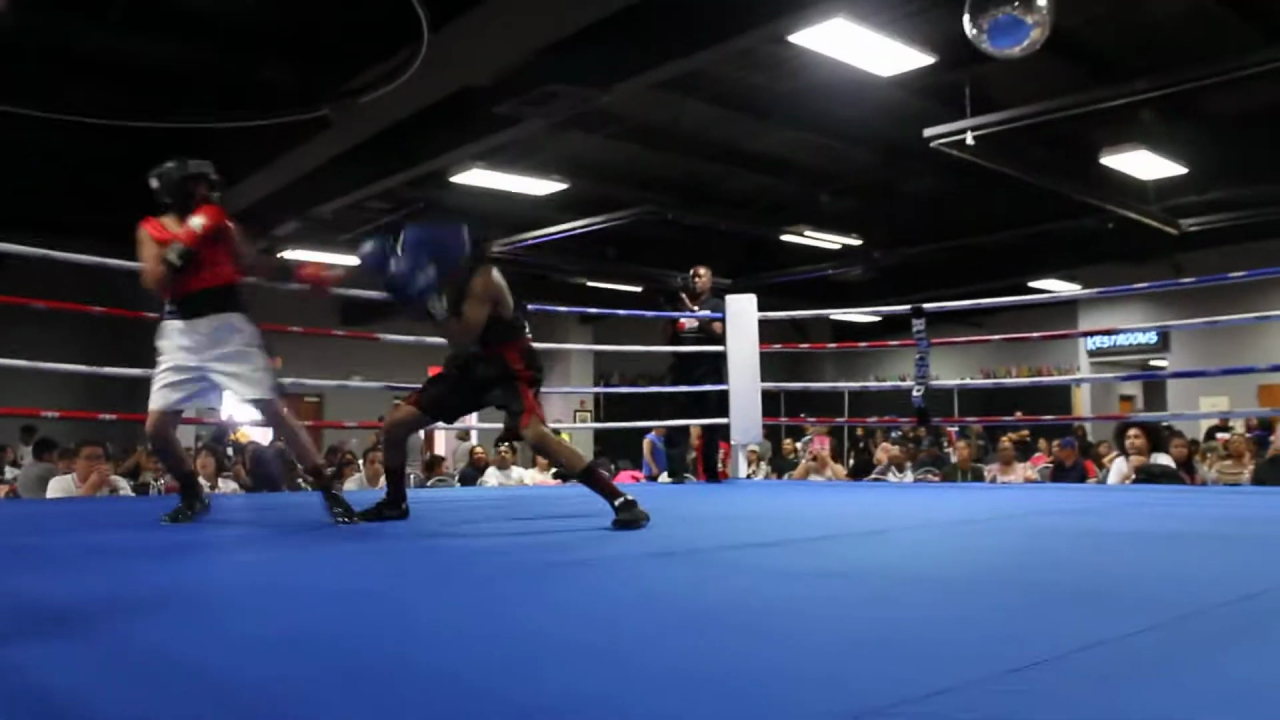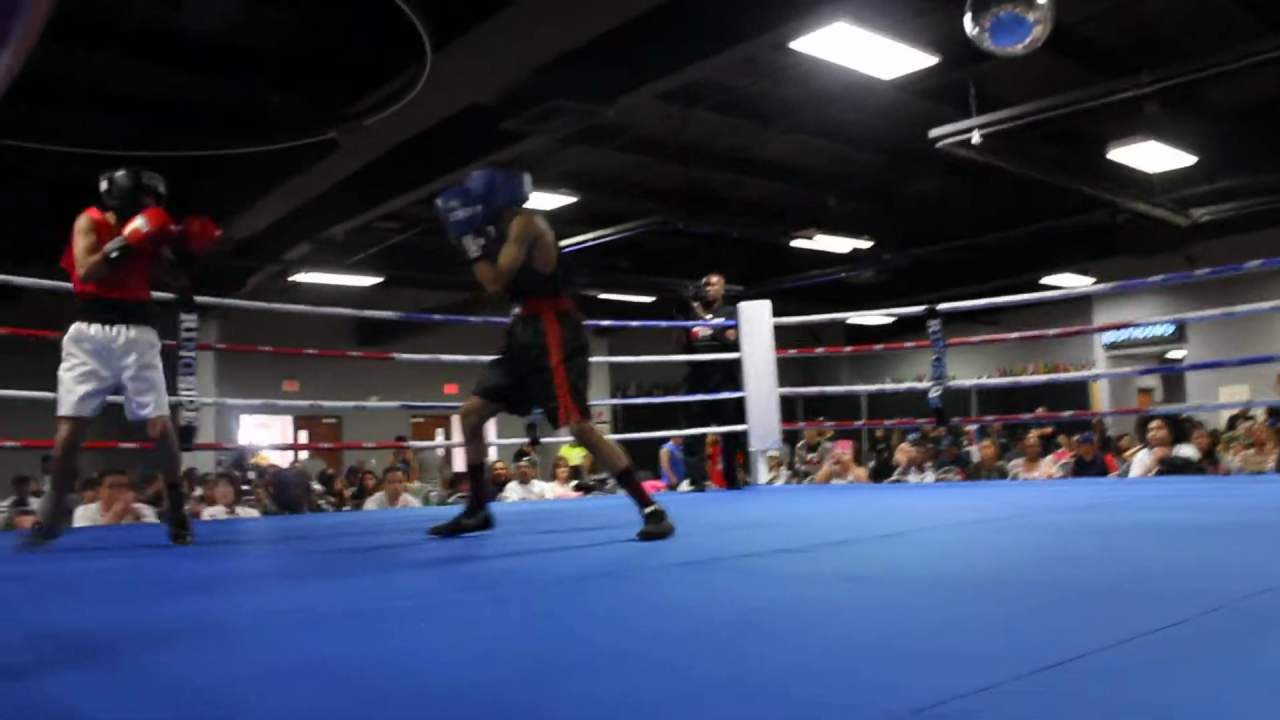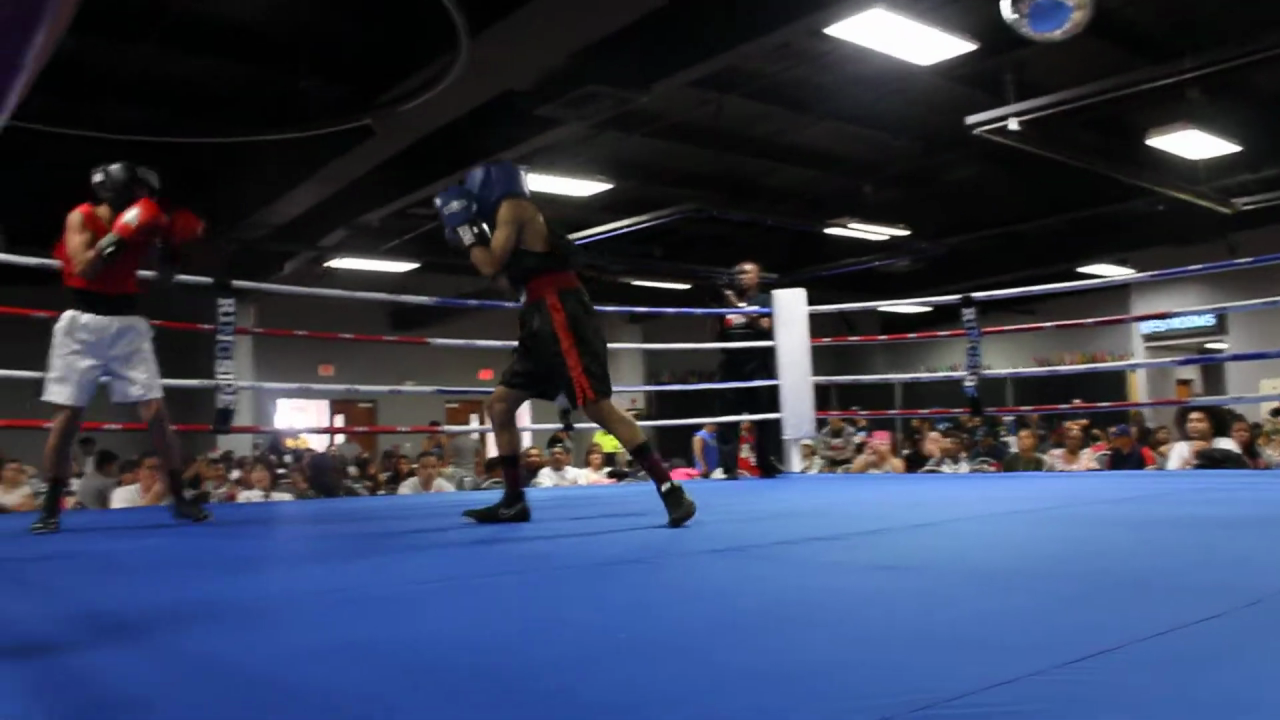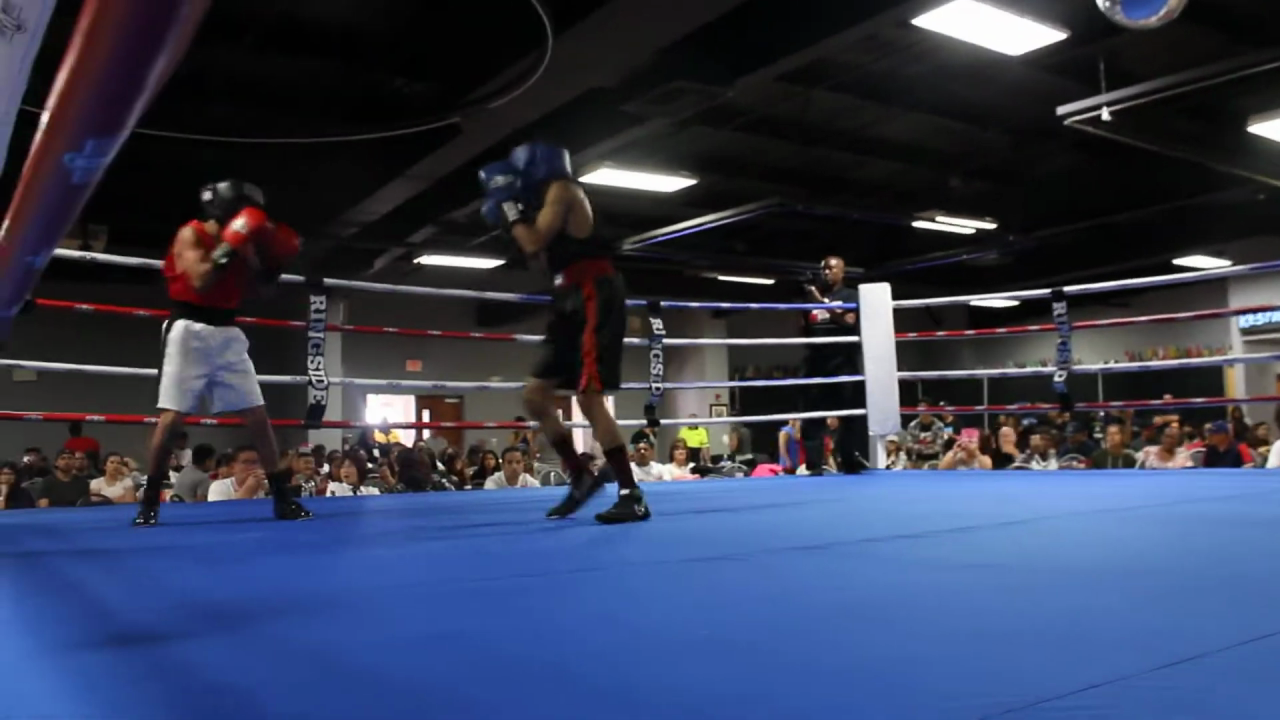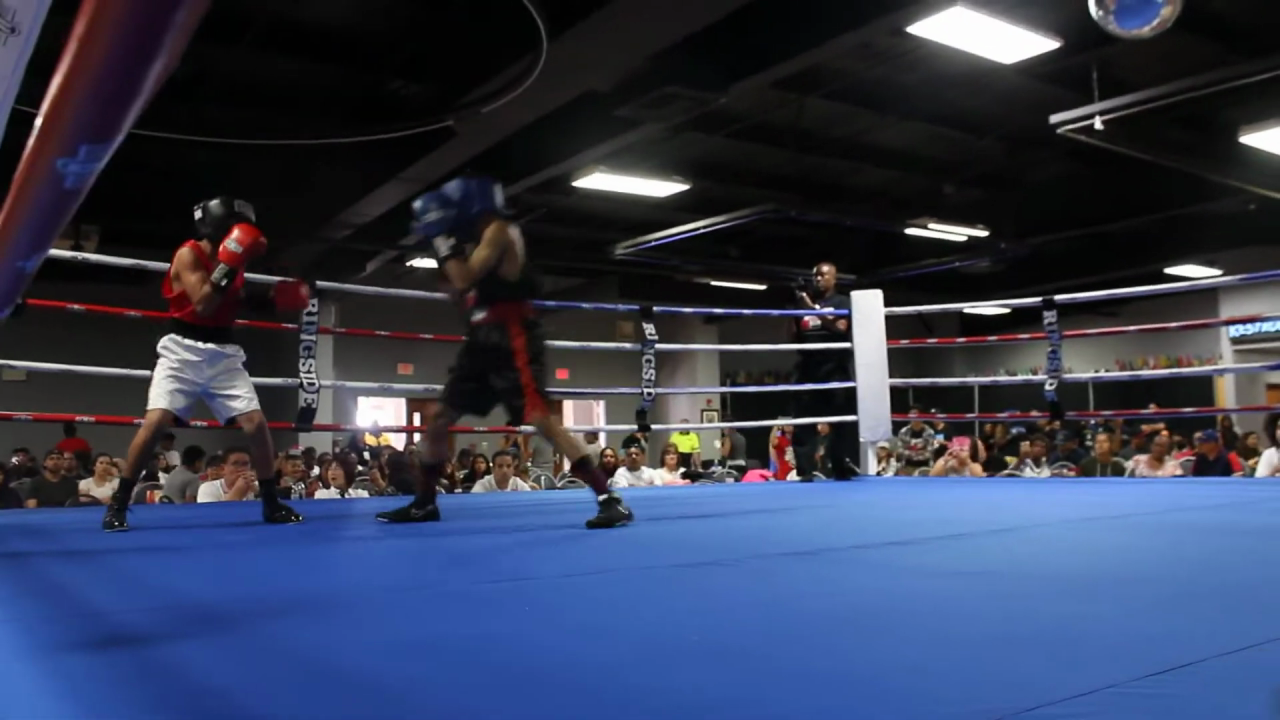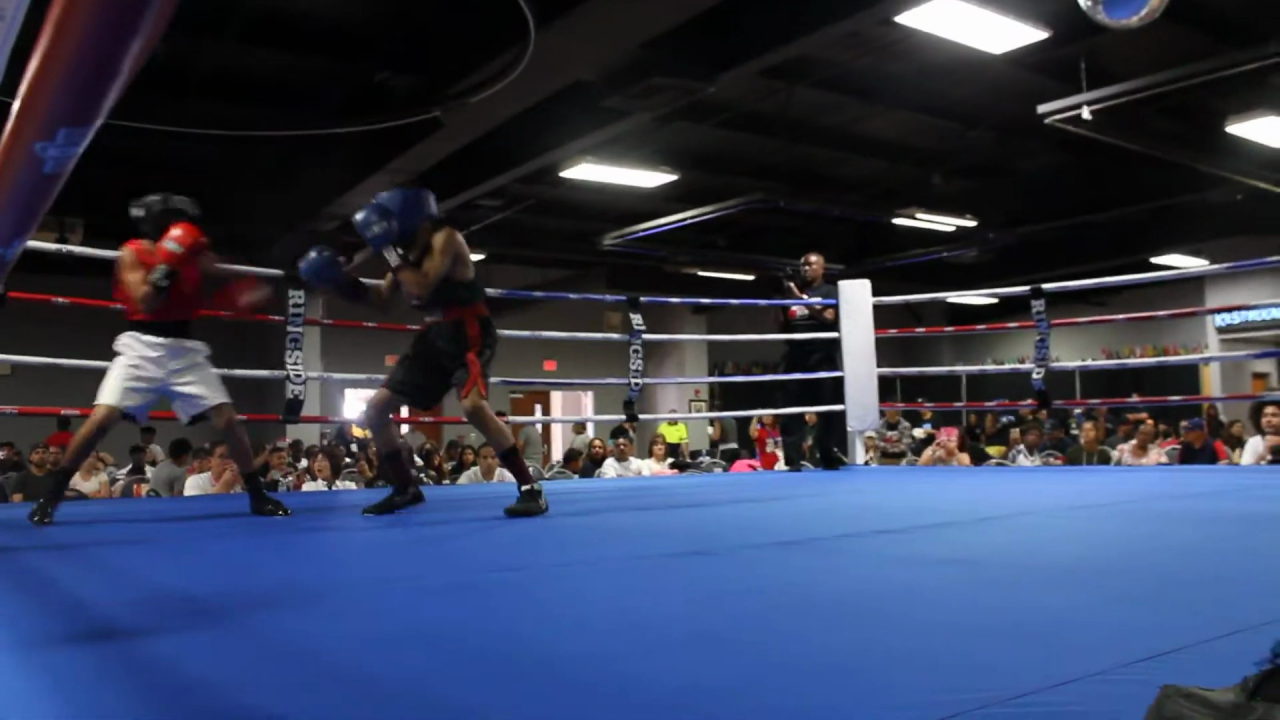
dt=0.3s
person 1, frame 1
left shoulder: (484, 280)
right shoulder: (447, 277)
left elbow: (464, 338)
left wrist: (428, 295)
left hip: (509, 367)
right hip: (470, 367)
left knee: (535, 434)
right knee: (395, 425)
left ankle: (622, 502)
right ankle: (393, 503)
person 1, frame 2
left shoulder: (524, 223)
right shoulder: (508, 230)
left elbow: (496, 283)
right elbow: (500, 281)
left wrist: (469, 236)
right wrist: (472, 238)
left hip: (552, 333)
right hip: (524, 335)
left knee: (578, 427)
right knee: (471, 415)
left ankle: (651, 509)
right ankle: (477, 510)
person 1, frame 3
left shoulder: (511, 207)
right shoulder: (518, 221)
left elbow: (491, 266)
right elbow: (512, 278)
left wrist: (464, 226)
right wrist: (472, 237)
left hip: (561, 313)
right hip: (542, 319)
left knee: (597, 408)
right knee: (500, 406)
left ankle: (671, 491)
right ankle: (514, 501)
person 1, frame 4
left shoulder: (562, 190)
right shoulder: (552, 201)
left elbow: (534, 245)
right elbow: (545, 256)
left wrist: (509, 205)
right wrist: (509, 217)
left hip: (593, 299)
right hip: (572, 304)
left knee: (590, 398)
right knee: (535, 397)
left ankle: (631, 495)
right ankle: (582, 479)
person 1, frame 5
left shoulder: (498, 231)
right shoulder: (481, 239)
left elbow: (466, 280)
right elbow: (465, 293)
left wrist: (441, 235)
right wrist: (442, 238)
left hip: (513, 339)
right hip: (482, 339)
left knee: (543, 422)
right knee: (434, 420)
left ankle: (610, 500)
right ankle: (424, 503)
person 1, frame 6
left shoulder: (446, 238)
right shoulder: (410, 247)
left elbow: (420, 290)
right elbow: (381, 299)
left wrist: (388, 248)
right wrist: (340, 282)
left hip: (467, 335)
right hip: (432, 337)
left knee: (473, 406)
right knee: (376, 410)
left ankle: (529, 488)
right ankle: (405, 489)
person 2, frame 1
left shoulder: (218, 221)
right shoulder: (151, 230)
left elbow: (255, 263)
right elbow: (153, 282)
left wrist: (302, 275)
right wrist: (183, 246)
left hip: (227, 326)
right hip: (180, 331)
left knee: (275, 411)
right knee: (157, 427)
left ankle: (329, 492)
right ankle: (191, 495)
person 2, frame 2
left shoulder: (148, 234)
right shoulder: (90, 222)
left elbow: (176, 276)
right elbow: (86, 272)
left wrist: (187, 244)
right wrist: (123, 242)
left hip: (135, 335)
right hip: (89, 335)
left knee: (160, 426)
right knee: (69, 430)
left ankle: (176, 513)
right ankle: (53, 515)
person 2, frame 3
left shoulder: (137, 224)
right shoulder: (81, 218)
left elbow: (164, 268)
right elbow: (82, 269)
left wrist: (171, 239)
right wrist: (117, 235)
left hip: (126, 324)
right hip: (83, 322)
left knee: (154, 409)
right knee: (66, 415)
left ankle: (180, 497)
right ankle: (51, 507)
person 2, frame 4
left shoulder: (242, 242)
right shoulder: (192, 234)
left elbow: (259, 282)
right elbow: (201, 282)
left wrist: (275, 259)
right wrist: (229, 246)
left hip: (227, 335)
right hip: (191, 331)
left knee: (257, 416)
right knee: (172, 418)
left ankle: (282, 498)
right ankle: (150, 502)
person 2, frame 5
left shoulder: (234, 257)
right shoulder: (187, 255)
right elbow: (203, 305)
left wrist: (274, 298)
right wrist: (227, 263)
left hip: (222, 353)
right hip: (184, 349)
left knee: (255, 424)
right knee: (156, 422)
left ankle: (272, 503)
right ankle: (118, 504)
person 2, frame 6
left shoulder: (196, 256)
right shoulder: (132, 254)
left elbow: (226, 292)
right elbow: (144, 302)
left wrist: (245, 296)
right wrist: (166, 264)
left hip: (184, 349)
right hip: (142, 346)
left knee: (227, 419)
right knee: (102, 419)
left ankle: (259, 496)
right ankle: (53, 494)
person 3, frame 1
left shoulder: (717, 305)
right shoulder: (680, 306)
left elbow: (717, 331)
right elbow: (670, 337)
left wrist: (693, 310)
left hip: (708, 371)
right hip: (683, 370)
left knee: (711, 424)
right knee: (677, 423)
left ankle: (711, 473)
right ankle: (676, 472)
person 3, frame 2
left shoulder: (730, 313)
right shoulder: (694, 314)
left elbow: (730, 338)
right elbow: (684, 346)
left wrist: (706, 319)
left hip: (724, 379)
right hip: (698, 378)
left knee: (730, 431)
left ankle: (732, 480)
right ankle: (697, 480)
person 3, frame 3
left shoulder: (764, 301)
right shoulder: (728, 302)
left elbow: (764, 326)
right elbow: (719, 335)
left wrist: (739, 307)
left hip: (758, 366)
right hip: (732, 366)
left knee: (765, 419)
right knee: (728, 419)
left ankle: (767, 467)
right ankle: (729, 469)
person 3, frame 4
left shoulder: (849, 296)
right shoulder: (812, 297)
left elbow: (849, 321)
right elbow: (803, 330)
left wrist: (823, 302)
left hip: (843, 362)
right hip: (817, 362)
left knee: (850, 414)
right knee: (812, 415)
left ankle: (852, 463)
right ankle: (814, 465)
person 3, frame 5
left shoulder: (842, 302)
right shoulder: (805, 303)
left elbow: (840, 327)
right elbow: (795, 336)
left wrist: (814, 309)
left hip: (835, 368)
right hip: (809, 368)
left knee: (841, 421)
right knee: (803, 421)
left ankle: (842, 469)
right ankle: (805, 471)
person 3, frame 6
left shoulder: (829, 292)
right shoulder: (792, 294)
left elbow: (828, 317)
right elbow: (783, 326)
left wrist: (801, 298)
left hip: (823, 357)
right hip: (796, 357)
left knee: (829, 410)
right knee: (792, 411)
left ankle: (830, 458)
right ankle: (793, 460)
